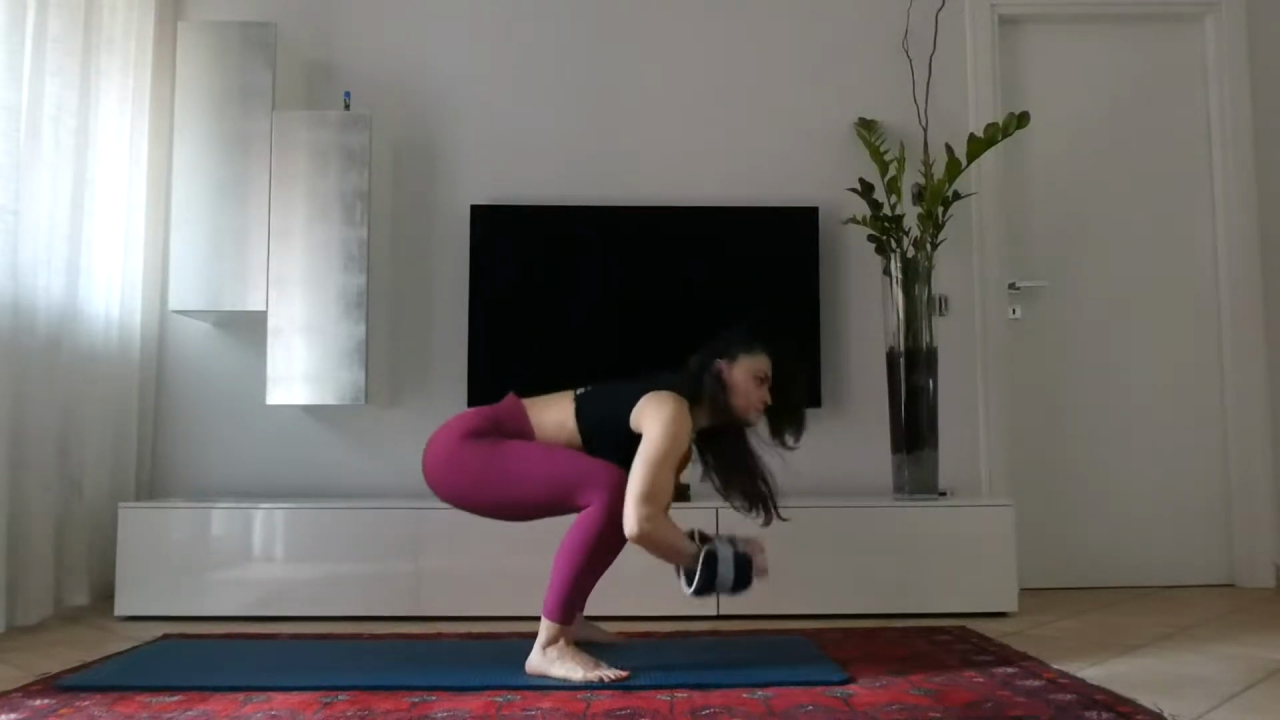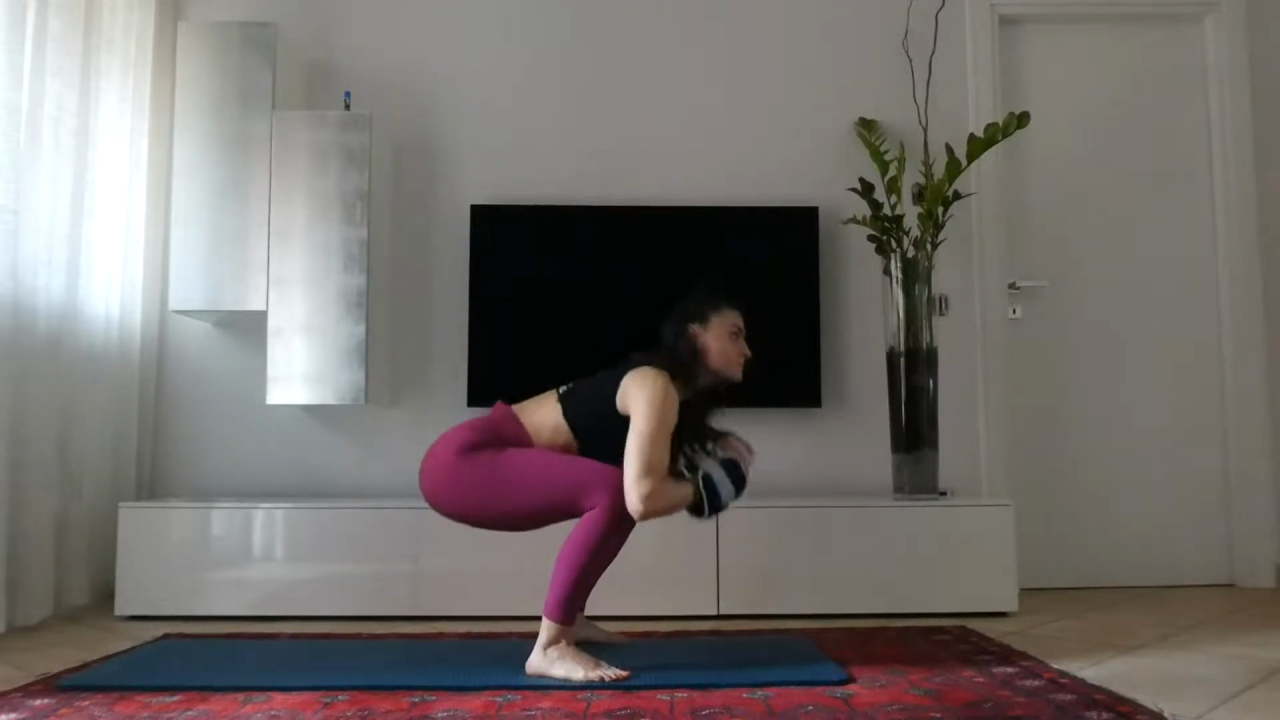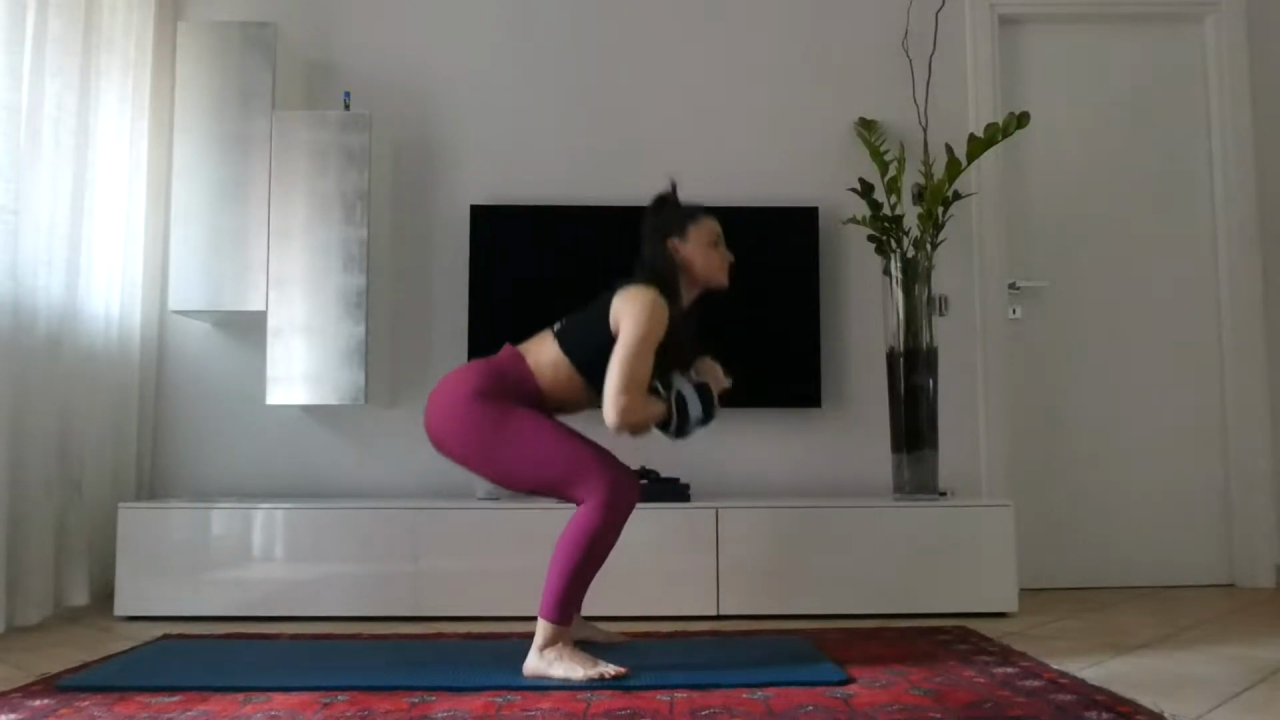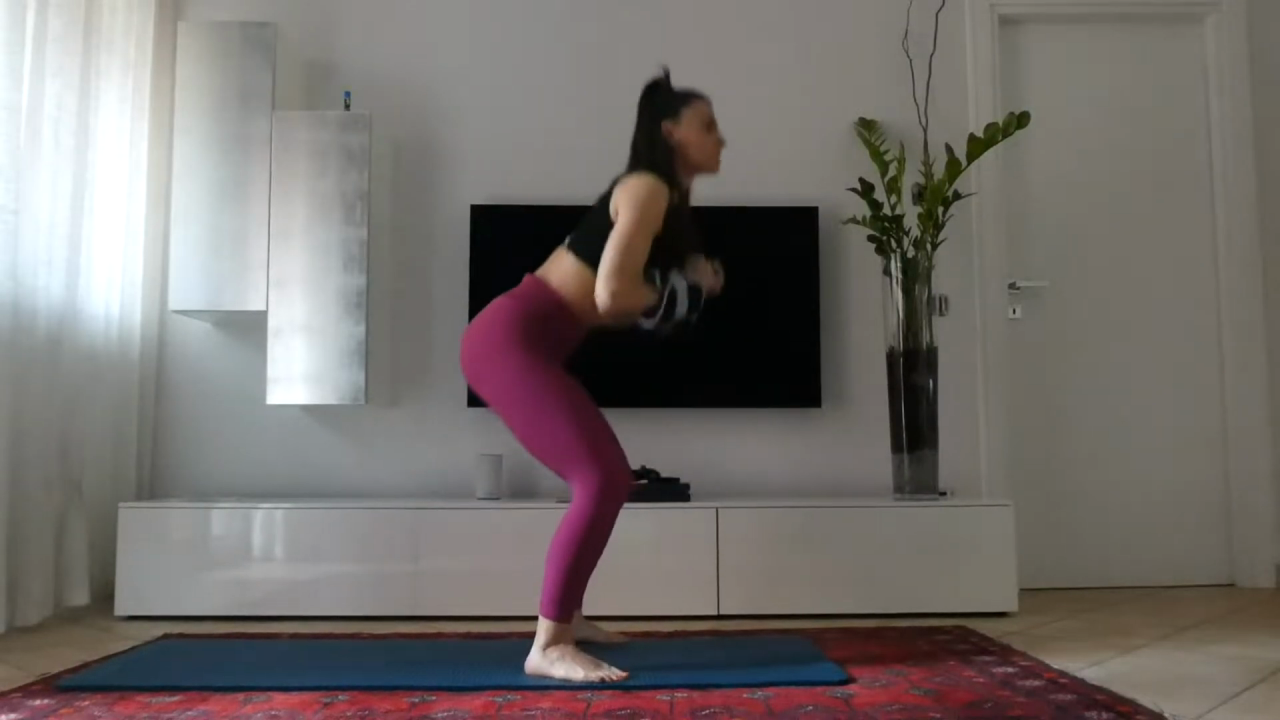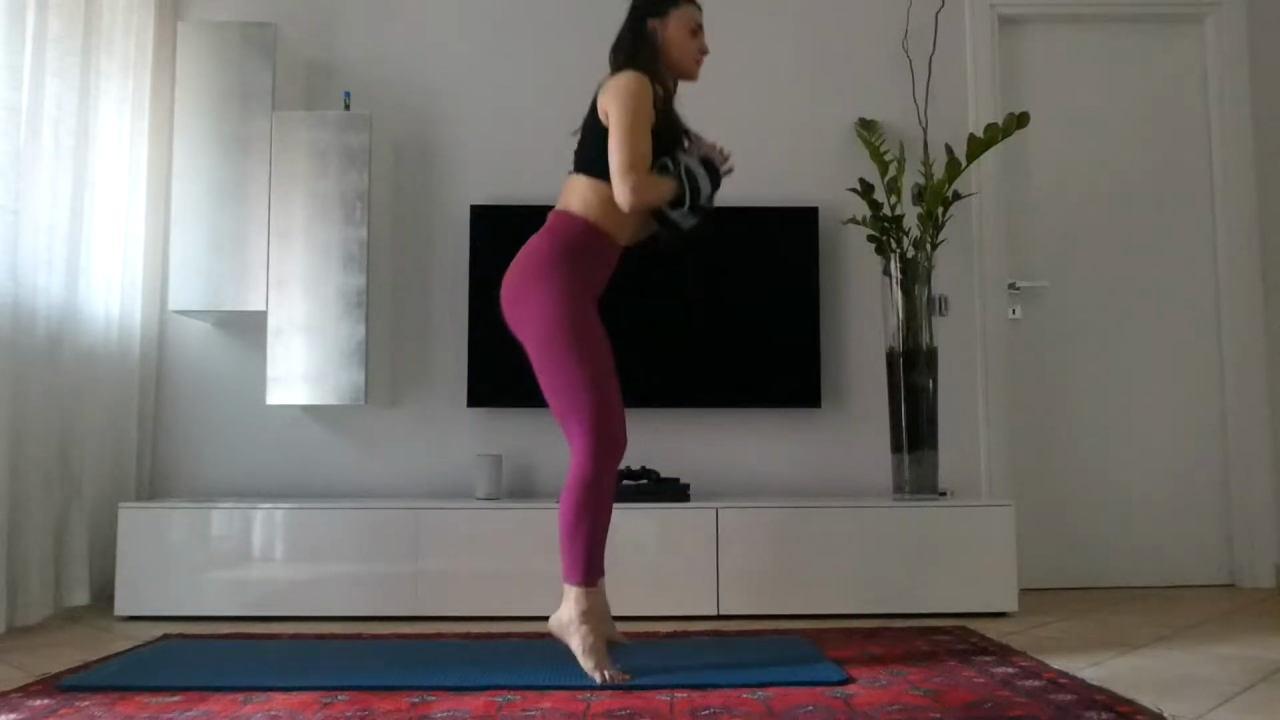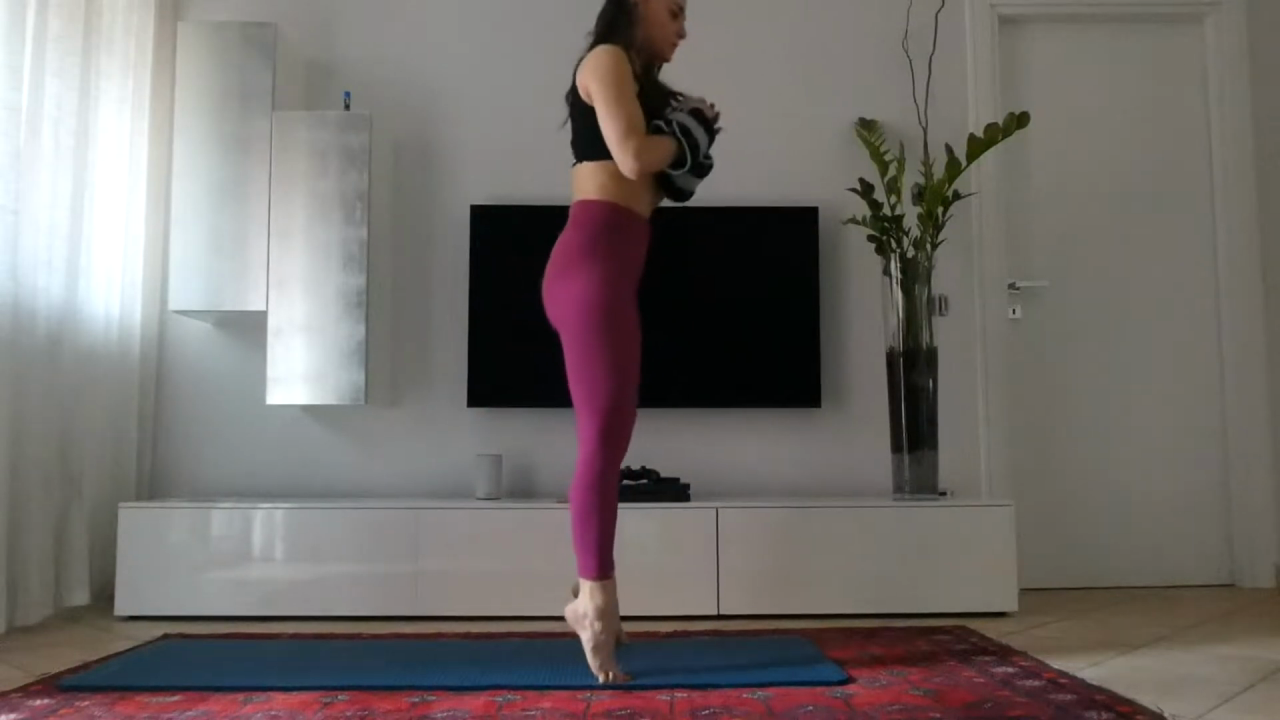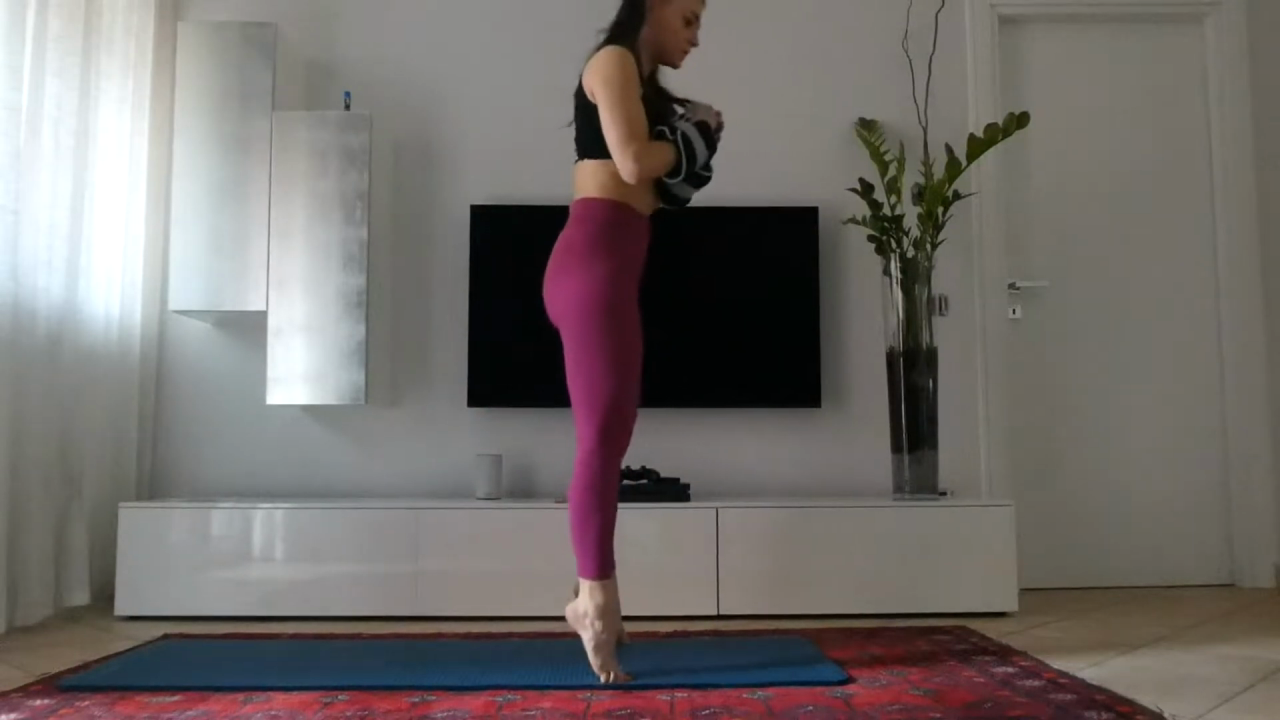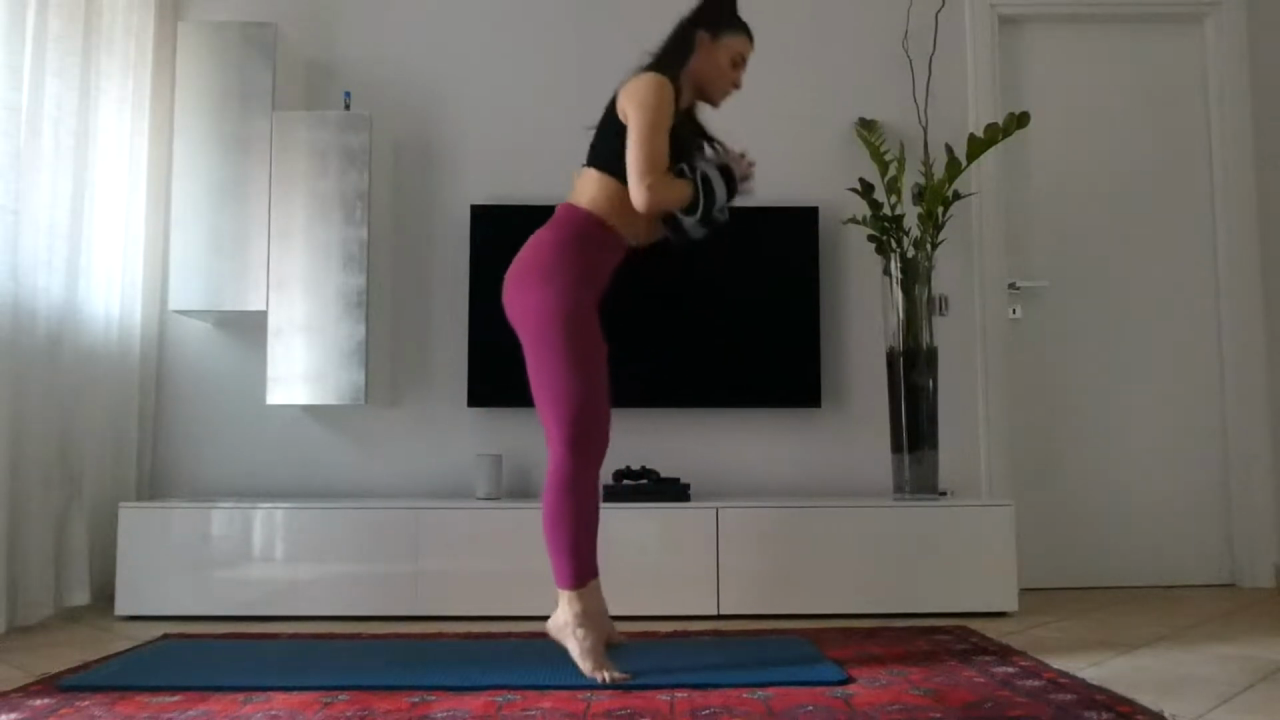
dt=0.2s
person 1, frame 1
left shoulder: (695, 418)
right shoulder: (671, 412)
left elbow: (644, 513)
right elbow: (638, 523)
left wrist: (714, 551)
right wrist: (716, 562)
left hip: (488, 448)
right hip: (462, 449)
left knee: (620, 494)
right knee: (608, 490)
left ankle: (568, 616)
right ankle: (551, 645)
person 1, frame 2
left shoulder: (676, 389)
right shoulder: (656, 387)
left elbow: (647, 481)
right elbow: (643, 498)
left wrist: (712, 452)
right wrist: (709, 484)
left hip: (483, 456)
right hip: (460, 463)
left knee: (616, 495)
right knee: (612, 495)
left ankle: (565, 617)
right ankle: (549, 647)
person 1, frame 3
left shoulder: (663, 306)
right shoulder: (647, 302)
left elbow: (625, 398)
right elbow: (618, 413)
left wrist: (688, 382)
right wrist: (683, 399)
left hip: (488, 402)
right hip: (471, 404)
left knee: (607, 485)
right knee: (612, 488)
left ankle: (562, 618)
right ankle: (546, 648)
person 1, frame 4
left shoulder: (662, 197)
right shoulder: (647, 189)
left elbow: (615, 304)
right elbow: (609, 297)
left wrist: (686, 285)
right wrist: (677, 290)
left hip: (522, 341)
right hip: (509, 339)
left knee: (604, 479)
right knee: (605, 479)
left ankle: (565, 615)
right ankle: (549, 646)
person 1, frame 5
left shoulder: (644, 100)
right shoulder: (629, 84)
left elbow: (633, 217)
right elbow: (631, 191)
left wrist: (691, 175)
right wrist: (687, 179)
left hip: (568, 279)
right hip: (553, 275)
left knee: (602, 445)
right knee: (598, 445)
left ankle: (583, 602)
right ankle: (578, 608)
person 1, frame 6
left shoulder: (629, 75)
right shoulder: (606, 58)
left elbow: (645, 180)
right elbow: (634, 158)
left wrist: (684, 131)
right wrist: (686, 136)
left hip: (605, 268)
right hip: (593, 265)
left knee: (607, 440)
right knee: (603, 439)
left ankle: (592, 596)
right ankle: (595, 602)
person 1, frame 7
left shoulder: (634, 79)
right shoulder: (614, 60)
left elbow: (645, 190)
right elbow: (635, 165)
left wrist: (689, 140)
right wrist: (688, 143)
left hip: (604, 266)
right hip: (593, 263)
left knee: (607, 437)
right knee: (602, 436)
left ankle: (594, 596)
right ankle: (595, 601)
person 1, frame 8
left shoulder: (673, 109)
right shoulder: (654, 87)
left elbow: (642, 221)
right elbow: (646, 194)
left wrist: (711, 183)
right wrist: (711, 186)
left hip: (567, 280)
right hip: (553, 274)
left knee: (586, 445)
right knee: (575, 442)
left ankle: (582, 601)
right ankle: (574, 611)
